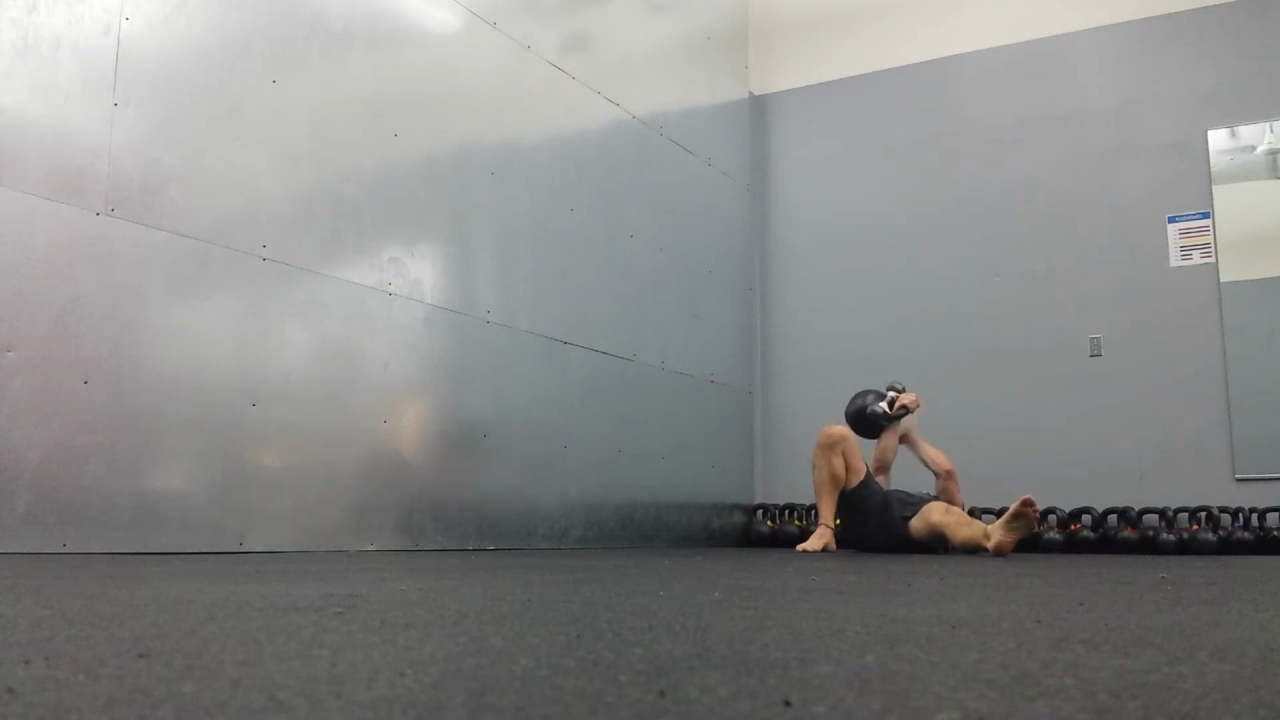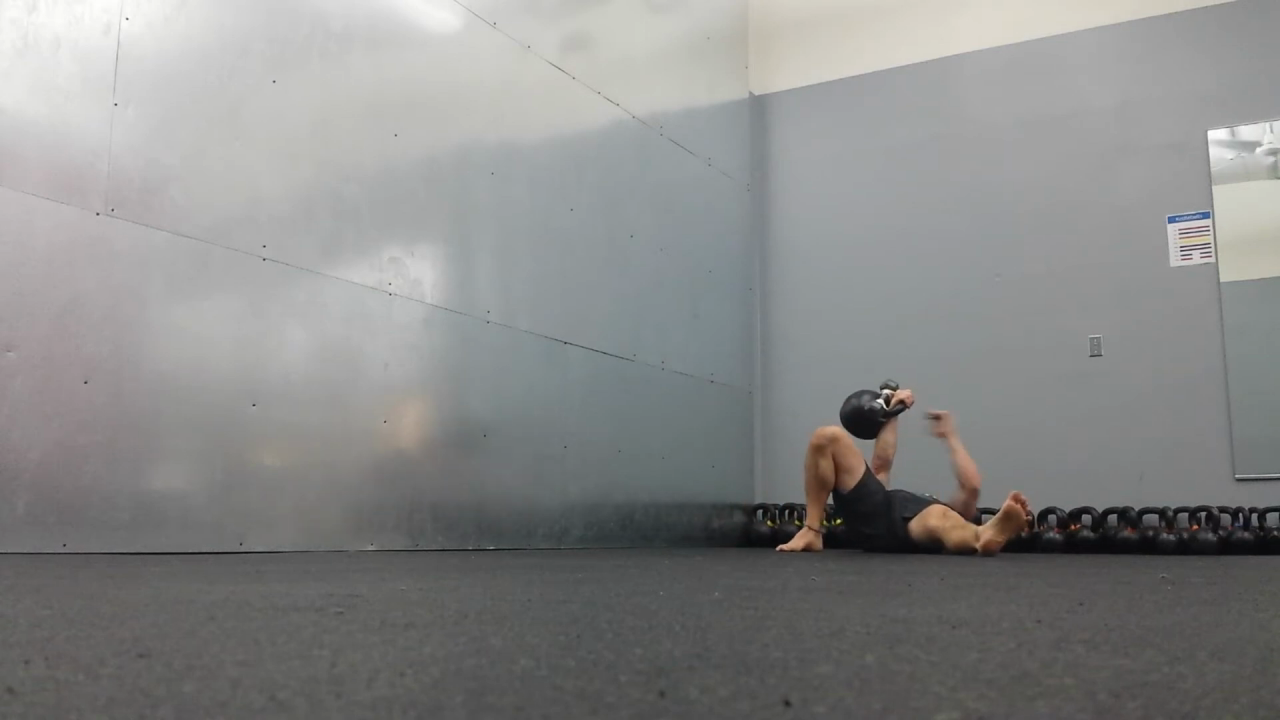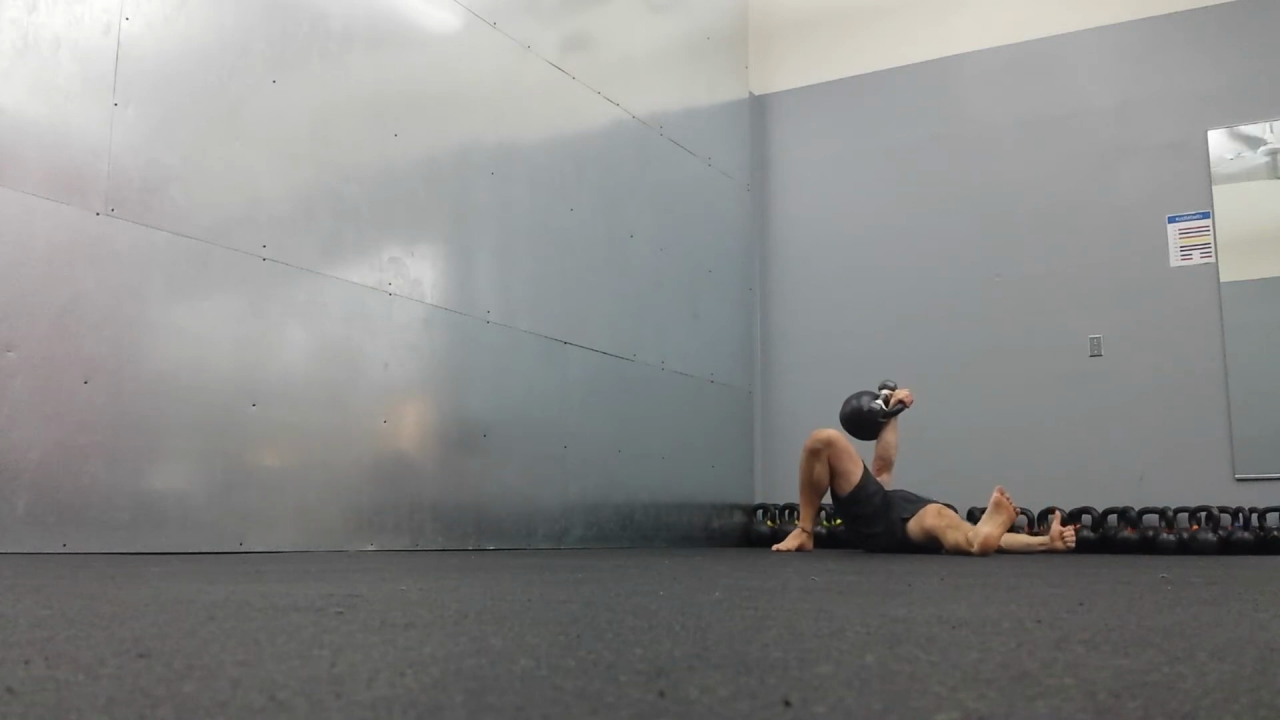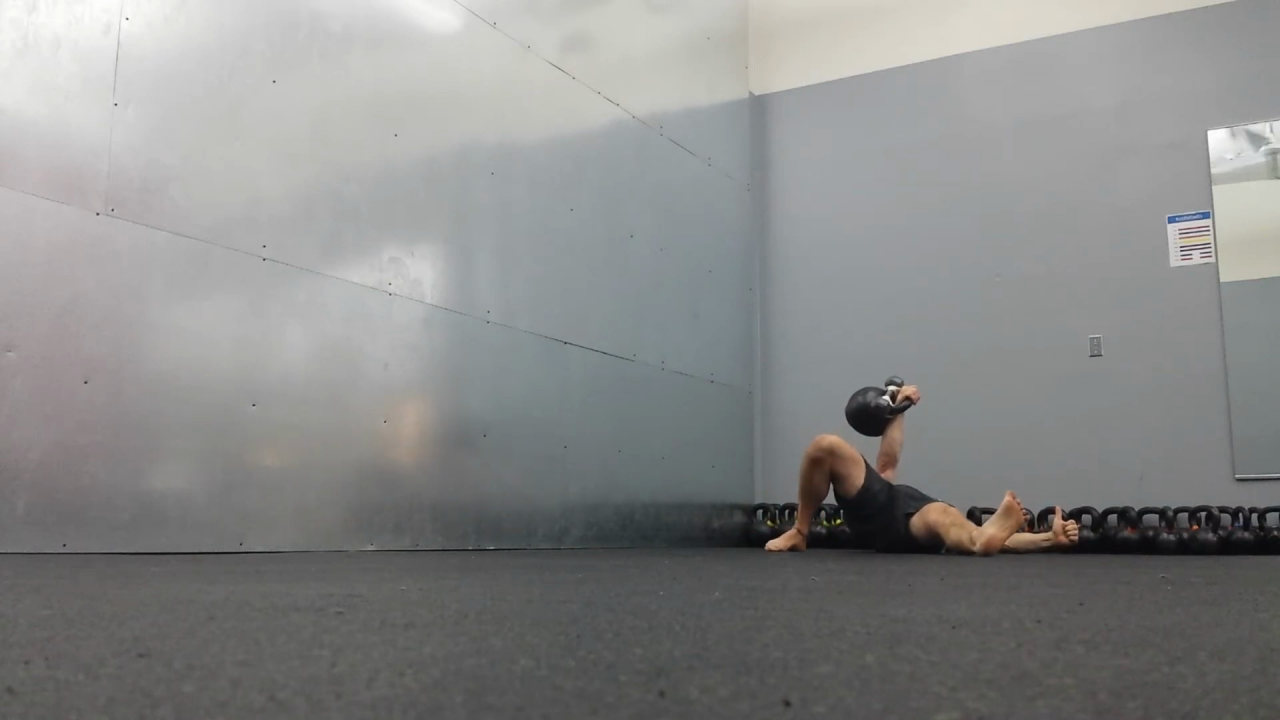
dt=1s
person 1, frame 1
left shoulder: (945, 507)
left elbow: (946, 472)
right elbow: (880, 468)
left wrist: (910, 436)
right wrist: (895, 418)
left hip: (909, 532)
right hip: (870, 519)
left knee: (940, 515)
right knee: (835, 436)
left ankle: (994, 535)
right ankle: (825, 531)
person 1, frame 2
left shoulder: (952, 514)
left elbow: (971, 484)
right elbow: (880, 465)
left wrist: (950, 437)
right wrist: (893, 414)
left hip: (910, 530)
right hip: (874, 517)
left knee: (939, 518)
right knee: (828, 437)
left ankle: (986, 536)
right ankle: (812, 532)
person 1, frame 3
left shoulder: (947, 520)
left elbow: (996, 539)
right elbow: (882, 467)
left wrist: (1048, 542)
right wrist: (891, 412)
left hip: (908, 531)
right hip: (874, 513)
right knee: (824, 440)
left ankle: (975, 540)
right ankle: (804, 533)
person 1, frame 4
left shoulder: (944, 517)
left elbow: (1003, 541)
right elbow: (886, 464)
left wrist: (1051, 538)
right wrist: (899, 409)
left hip: (912, 530)
right hip: (879, 507)
right knee: (826, 447)
